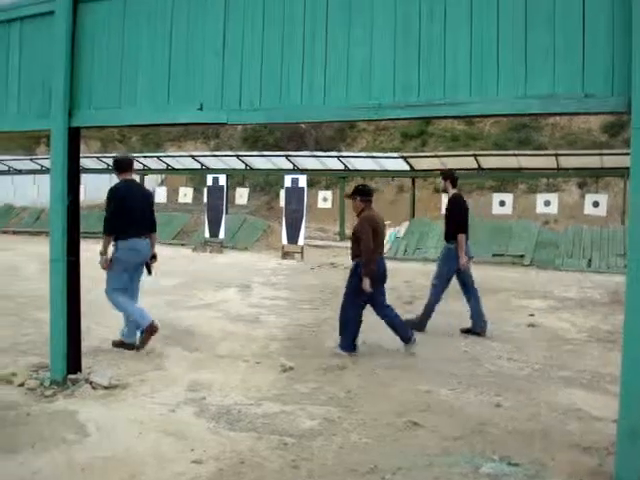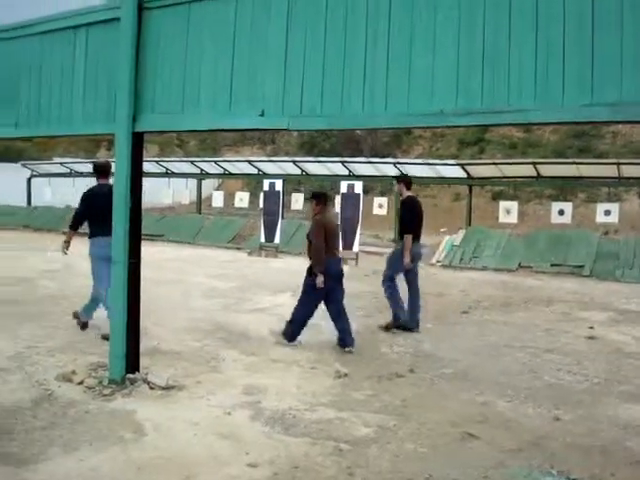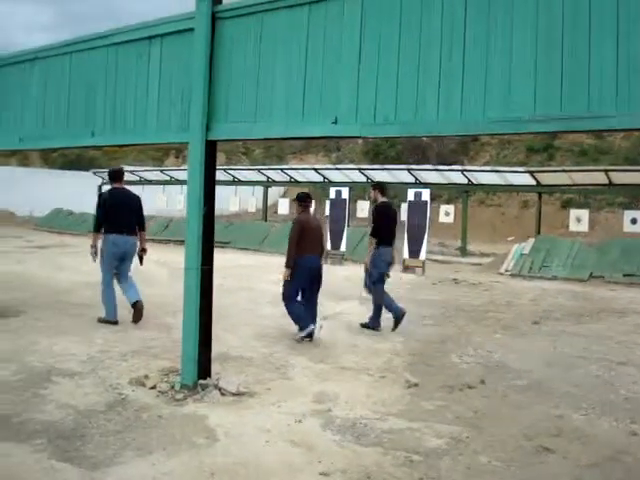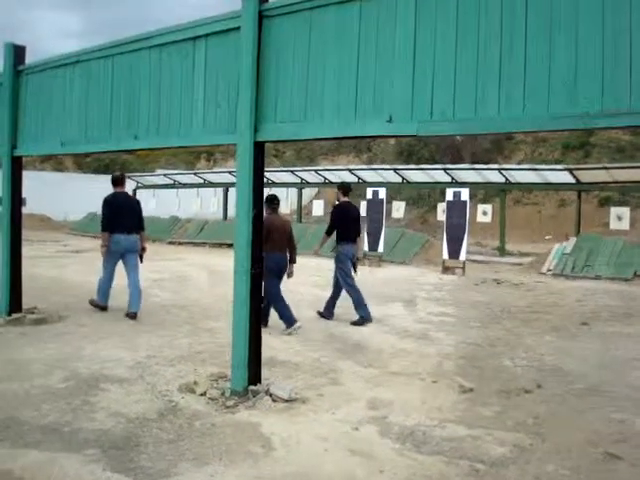
dt=1s
person 1, frame 1
left shoulder: (116, 191)
right shoulder: (146, 192)
left elbow: (110, 225)
right elbow: (152, 225)
left wrist: (104, 252)
right wrist: (152, 249)
left hip: (126, 246)
right hip: (143, 246)
left knee: (114, 292)
right knee: (130, 293)
left ankle: (147, 324)
right ankle: (130, 338)
person 1, frame 2
left shoulder: (91, 194)
left elbow: (78, 219)
left wrist: (67, 240)
left hip: (100, 243)
left knee: (104, 286)
right knee: (100, 282)
right ankle: (84, 316)
person 1, frame 3
left shoulder: (105, 197)
right shoulder: (134, 197)
left elbow: (98, 223)
right elbow: (141, 224)
left wrist: (94, 245)
right wrist: (143, 244)
left hip: (112, 240)
right hip: (130, 241)
left knee: (107, 279)
right knee: (124, 276)
left ankle: (110, 315)
right ankle: (136, 301)
person 1, frame 4
left shoulder: (109, 200)
right shoulder: (134, 201)
left elbow: (105, 224)
right elbow: (140, 224)
left wrist: (104, 244)
right wrist: (143, 243)
left hip: (115, 239)
right hip: (132, 240)
left knee: (107, 273)
right knee: (133, 276)
left ankle: (102, 302)
right ankle: (133, 309)
person 2, frame 1
left shoulder: (365, 219)
right shoulder: (375, 217)
left elbow: (367, 249)
left wrist: (365, 276)
left hip: (364, 267)
right hip: (378, 265)
left knee: (350, 307)
right knee: (380, 305)
left ankle: (347, 346)
right ankle: (407, 336)
person 2, frame 2
left shoulder: (318, 221)
right shoulder: (331, 221)
left elbow: (318, 248)
left wrist: (319, 273)
left hip: (323, 268)
right hip: (336, 265)
left knee: (305, 305)
right knee: (337, 306)
left ankle: (289, 336)
right ankle: (347, 342)
person 2, frame 3
left shoulder: (299, 220)
right shoulder: (317, 222)
left elbow: (292, 246)
right elbow: (321, 246)
left wrist: (288, 267)
left hip: (301, 262)
right hip: (316, 263)
left knee: (289, 297)
right knee: (310, 300)
left ankle: (305, 325)
right ankle: (307, 333)
person 2, frame 4
left shoulder: (266, 221)
right shoulder: (286, 223)
right elbow: (292, 245)
right wrist: (291, 264)
left hip: (269, 259)
right hip: (282, 260)
left knee: (274, 294)
right knee: (271, 291)
left ankle: (291, 322)
right ankle: (262, 320)
person 3, frame 1
left shoulder: (454, 201)
right shoulder: (459, 199)
left elbow: (460, 230)
left wrist: (462, 255)
left hip: (453, 249)
right hip: (460, 249)
left knee: (438, 285)
right knee: (468, 287)
left ankle: (420, 322)
right ankle: (479, 325)
person 3, frame 2
left shoulder: (406, 202)
right shoulder: (416, 202)
left elbow: (408, 230)
left wrist: (406, 254)
left hip: (405, 248)
right hip: (416, 248)
left knee: (388, 281)
right knee: (412, 286)
left ankle: (400, 316)
right ankle: (412, 322)
person 3, frame 3
left shoulder: (378, 208)
right shoulder: (392, 209)
left elbow: (374, 233)
left wrist: (369, 255)
left hip: (380, 251)
right hip: (389, 251)
left knee: (371, 284)
right knee: (378, 284)
left ankle: (397, 310)
right ankle: (374, 322)
person 3, frame 4
left shoulder: (339, 208)
right shoulder: (355, 208)
left elbow: (330, 230)
right elbow: (358, 232)
left wrist: (319, 247)
right wrist: (357, 252)
left hip: (342, 248)
right hip: (352, 248)
left knee: (347, 282)
right knee: (339, 280)
left ankle: (364, 315)
right ankle: (328, 311)
